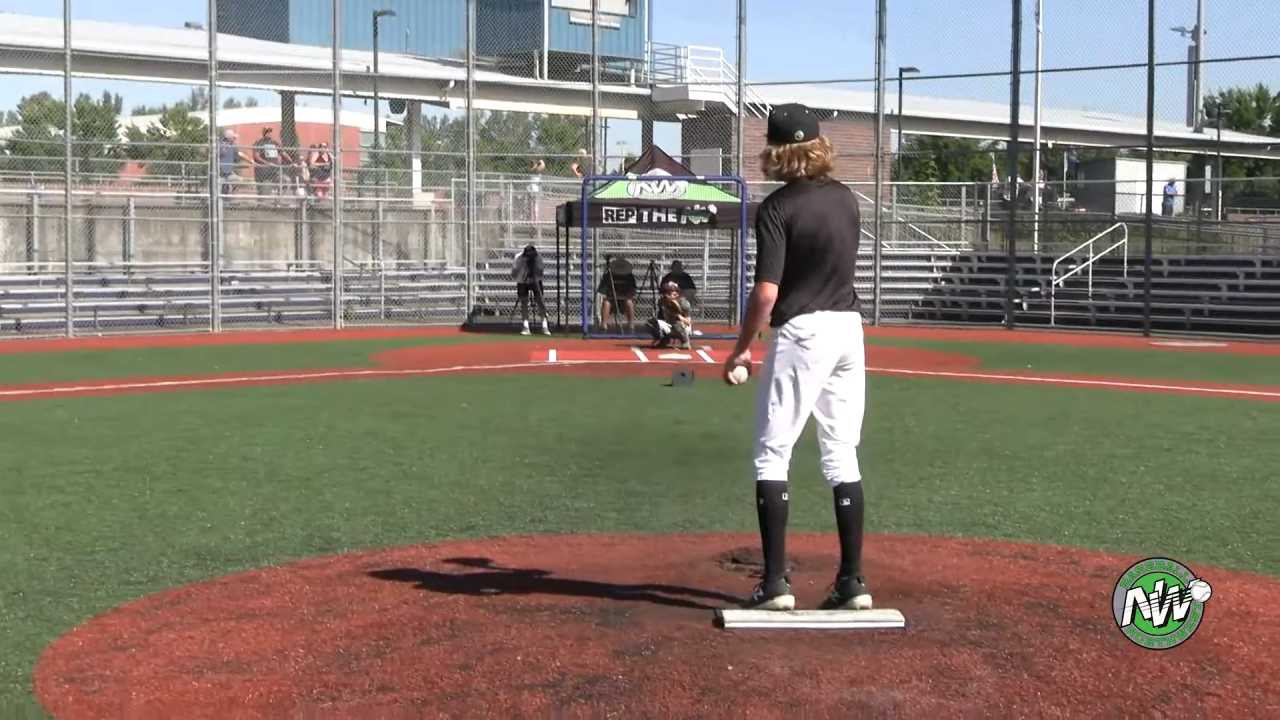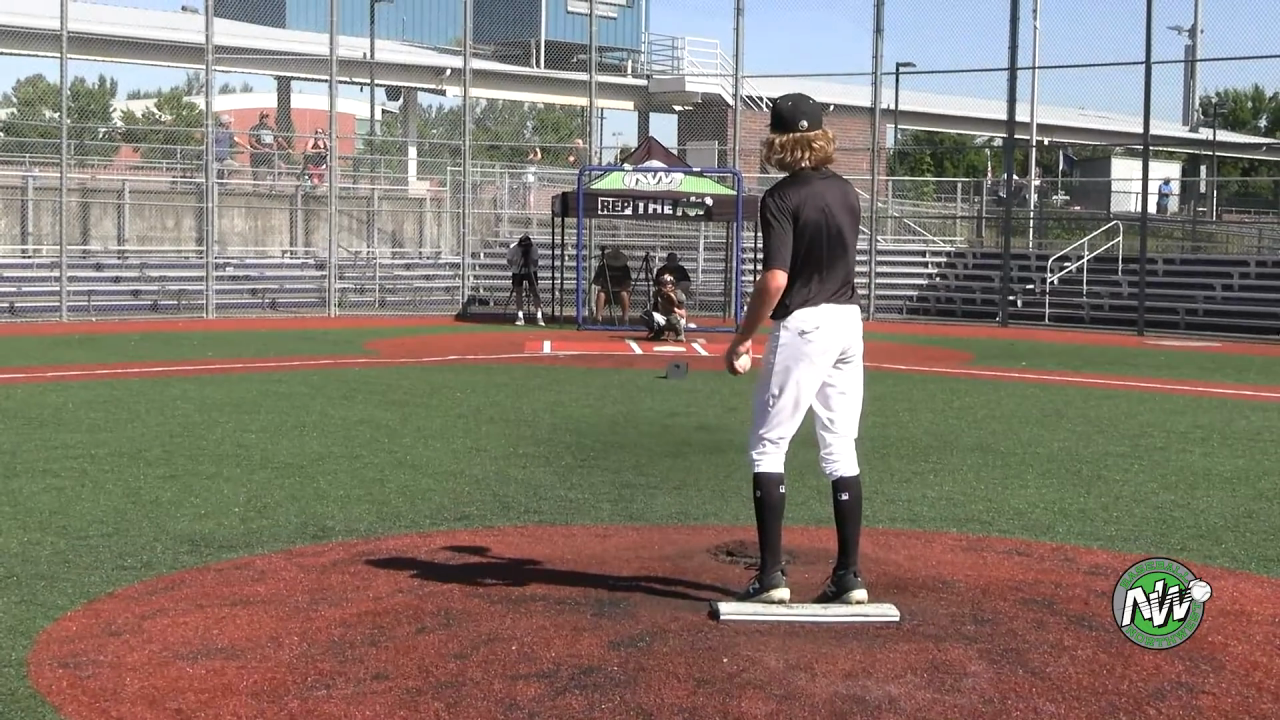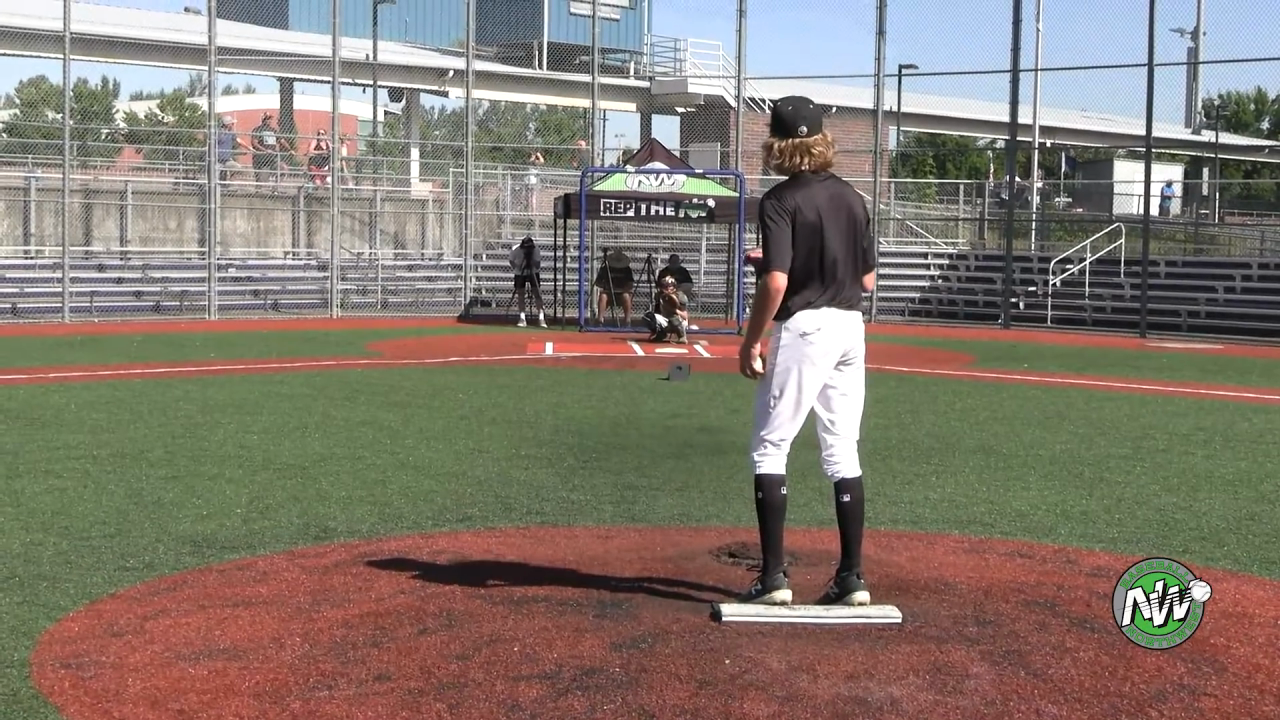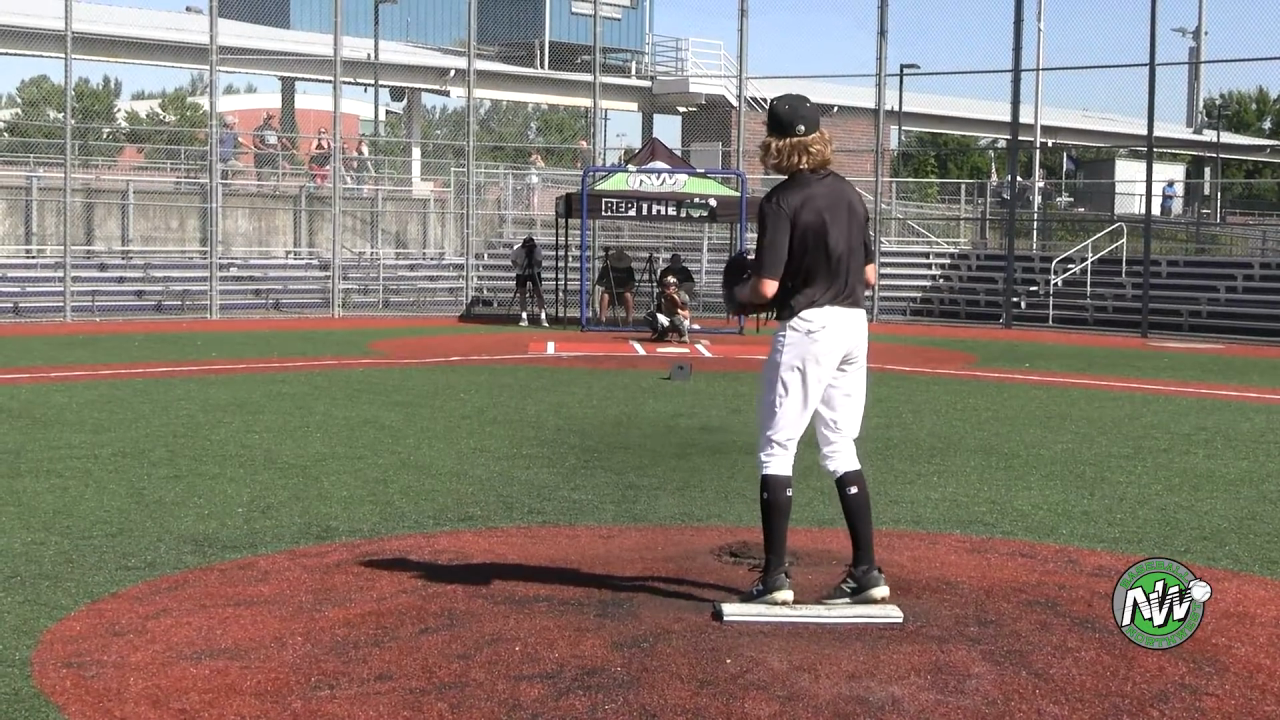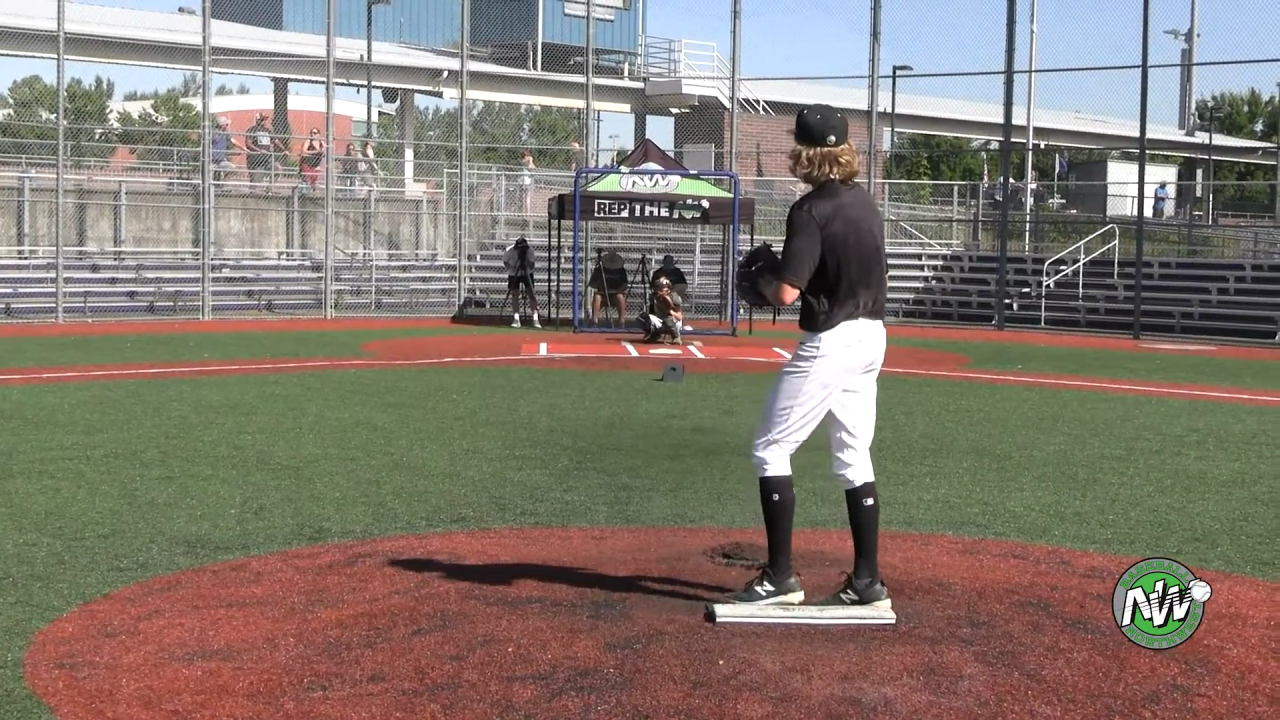
dt=0.4s
person 1, frame 1
left shoulder: (777, 207)
right shoulder: (846, 200)
left elbow: (767, 291)
left wrist: (741, 347)
left hip: (801, 334)
right hip: (848, 329)
left knee: (772, 455)
right knee: (842, 456)
left ankle: (775, 583)
right ankle: (852, 580)
person 1, frame 2
left shoulder: (781, 197)
right shoulder: (848, 193)
left elbow: (776, 279)
left wrist: (742, 337)
left hip: (802, 327)
right hip: (848, 322)
left knee: (768, 448)
right knee: (840, 450)
left ankle: (771, 576)
right ankle: (848, 575)
person 1, frame 3
left shoulder: (780, 200)
right shoulder: (851, 197)
left elbow: (776, 282)
right elbow: (867, 280)
left wrist: (750, 340)
left hip: (803, 329)
right hip: (850, 328)
left knee: (769, 450)
right knee: (842, 453)
left ankle: (773, 577)
right ankle: (851, 577)
person 1, frame 4
left shoulder: (780, 201)
right shoulder: (848, 193)
left elbow: (766, 286)
right elbow: (869, 275)
left wrist: (740, 292)
left hip: (806, 328)
right hip: (853, 324)
left knee: (777, 450)
right knee: (841, 449)
left ankle: (774, 578)
right ankle: (866, 571)
person 1, frame 5
left shoulder: (811, 210)
right shoulder: (867, 203)
left elbow: (786, 293)
left wrist: (762, 278)
left hip: (829, 342)
right hip: (870, 335)
left knee: (772, 450)
right knee: (854, 459)
left ankle: (780, 575)
right ankle: (867, 582)
